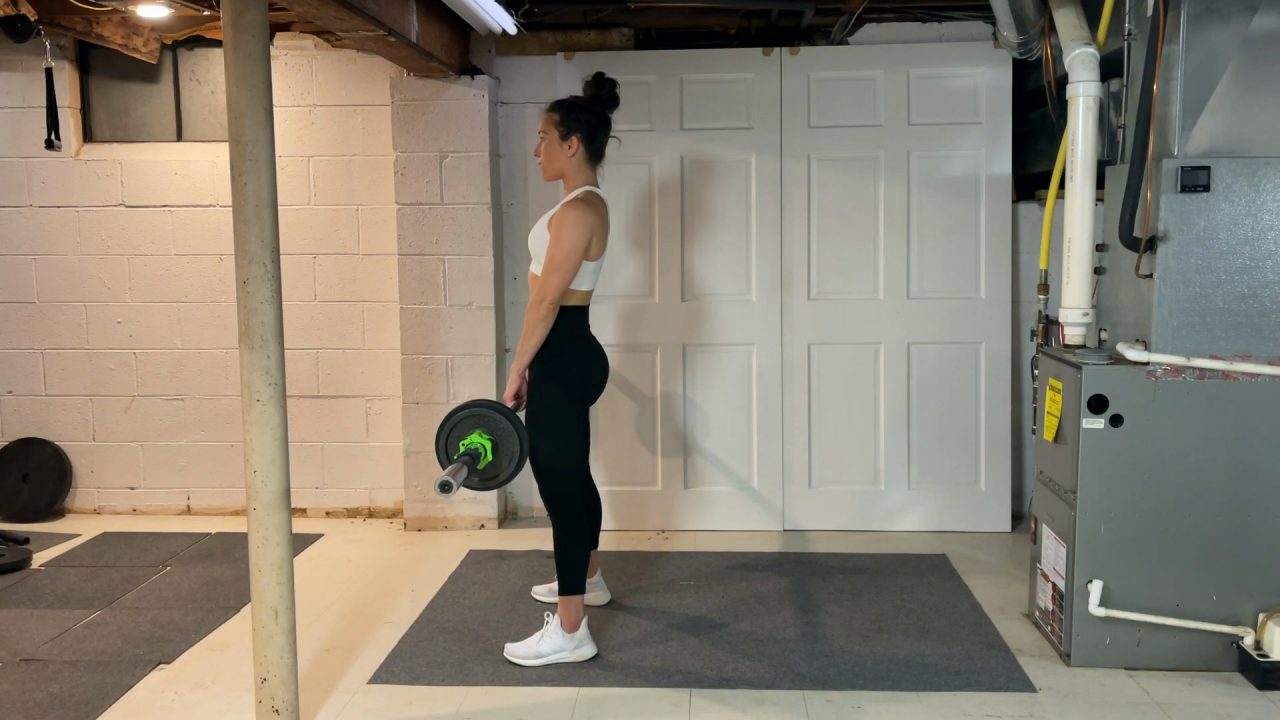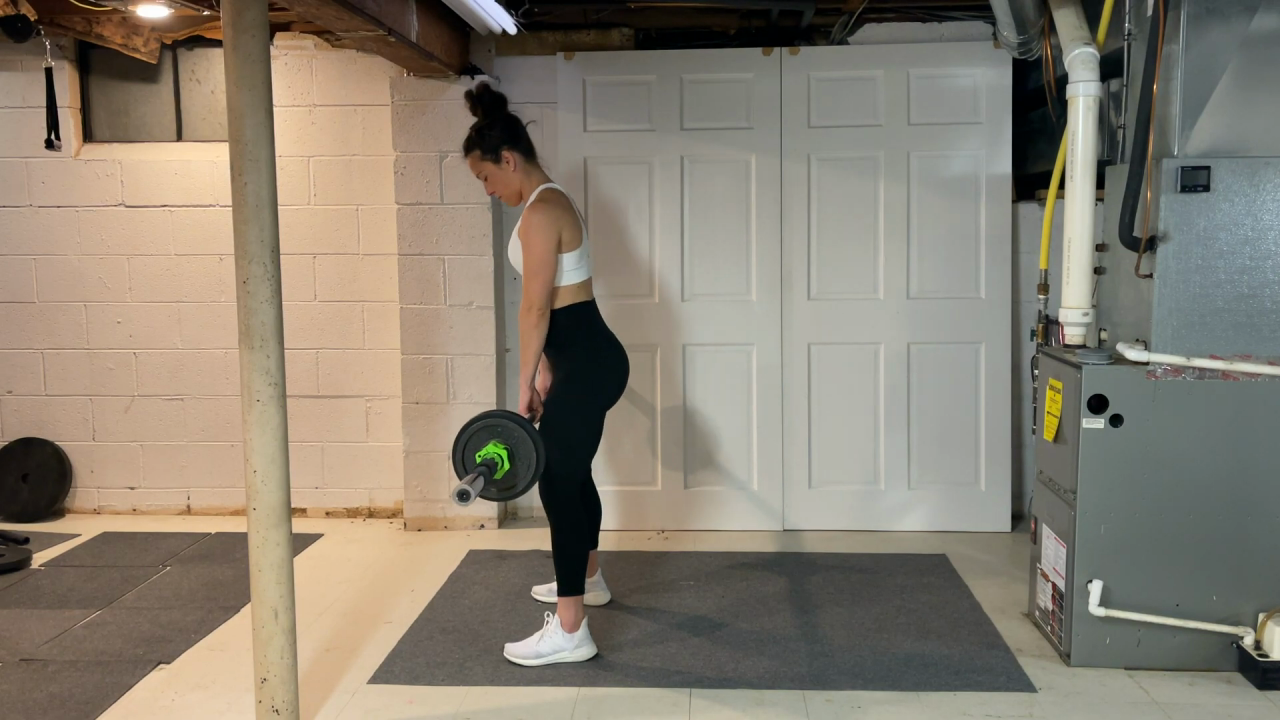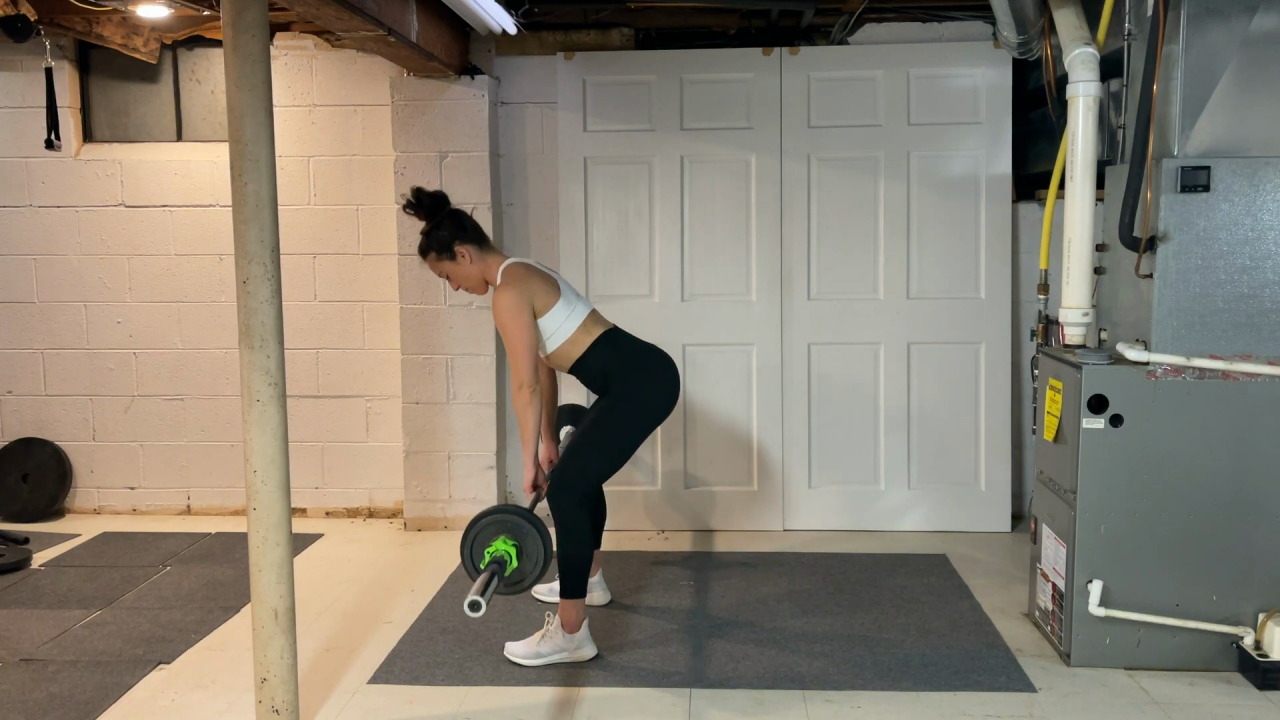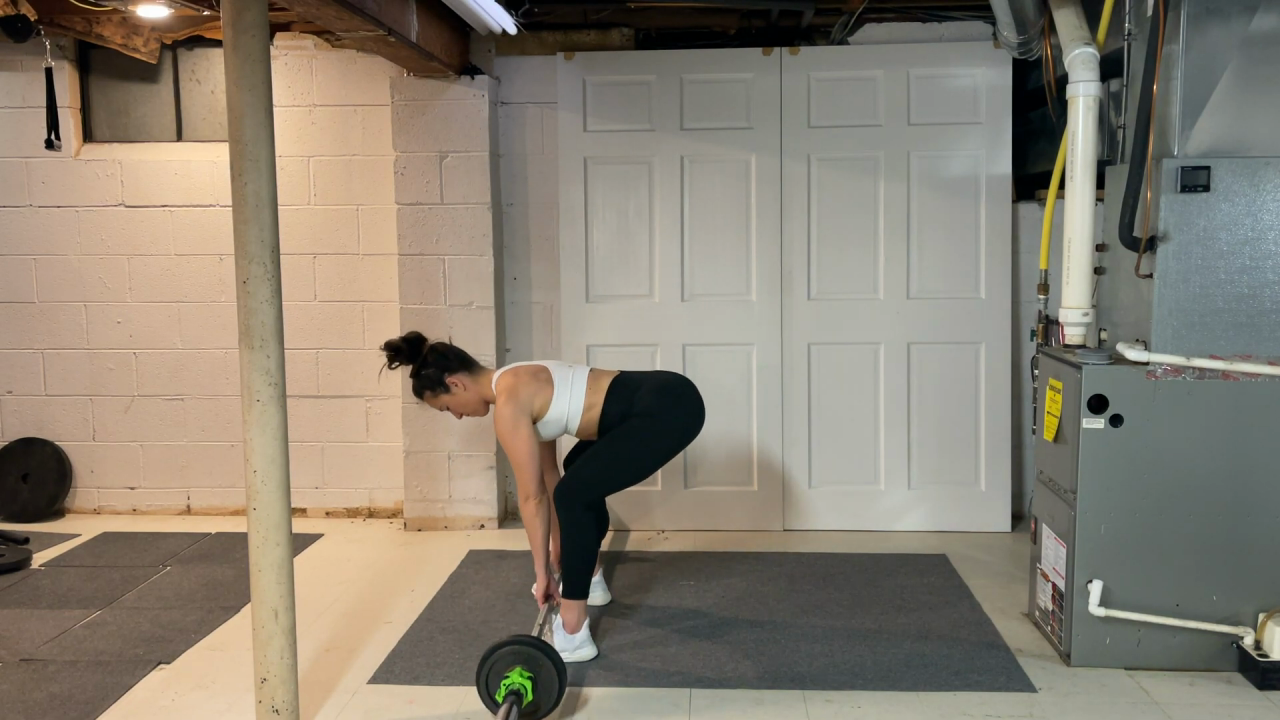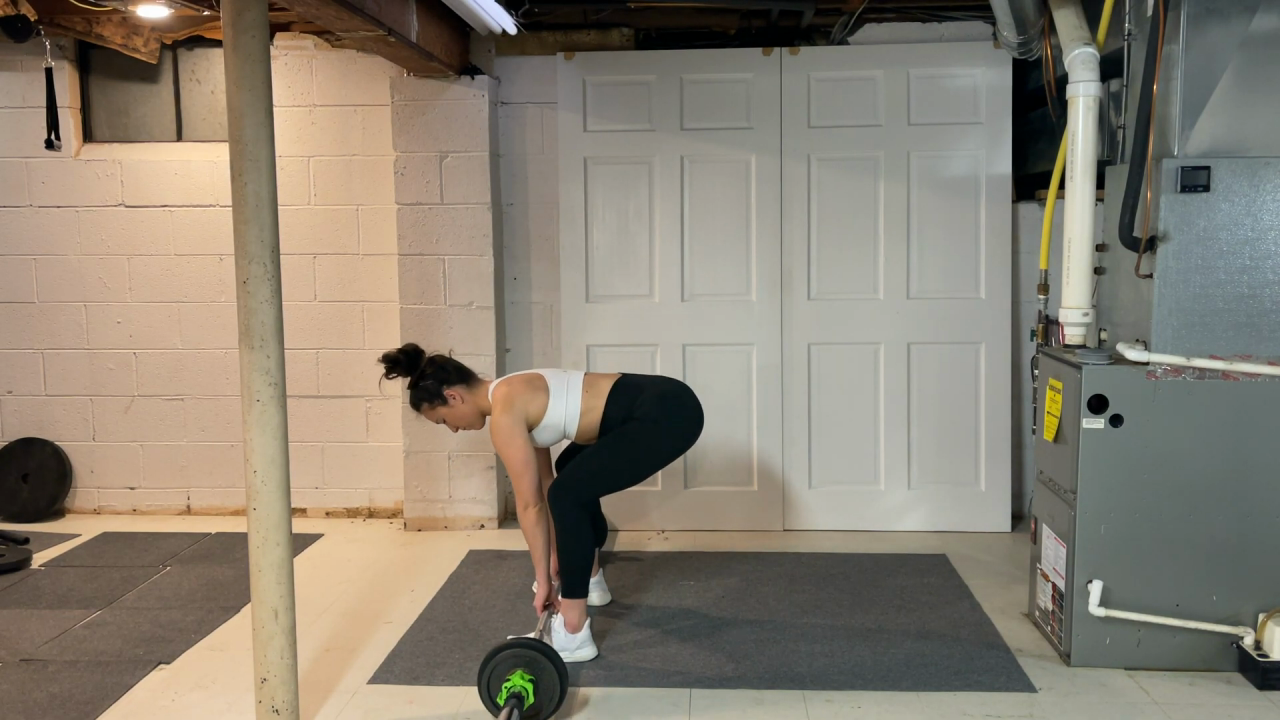
dt=0.7s
person 1, frame 1
left shoulder: (578, 211)
right shoulder: (583, 204)
left elbow: (546, 300)
left wrist: (516, 372)
right wrist: (533, 365)
left hip: (562, 361)
right hip: (569, 356)
left knee: (559, 487)
right knee: (571, 477)
left ankle: (570, 632)
right ankle: (587, 579)
person 1, frame 2
left shoulder: (540, 212)
right shoulder: (550, 204)
left elbow: (535, 308)
left wrist: (525, 385)
right wrist: (547, 373)
left hip: (587, 363)
right hip: (588, 357)
left knee: (557, 482)
right knee: (571, 473)
left ankle: (569, 632)
right ankle: (587, 579)
person 1, frame 3
left shoulder: (508, 290)
right shoulder: (523, 274)
left elbow: (525, 386)
right elbow: (544, 369)
left wrist: (530, 461)
right wrist: (548, 441)
left hip: (638, 384)
right hip: (639, 375)
left knee: (566, 489)
right knee: (577, 475)
left ankle: (571, 634)
right ankle: (589, 578)
person 1, frame 4
left shoulder: (509, 403)
right shoulder: (518, 386)
left elbow: (531, 497)
right elbow: (548, 473)
left wrist: (542, 572)
right wrist: (558, 541)
left hip: (668, 409)
right hip: (664, 399)
left knee: (575, 493)
right knee: (580, 472)
left ankle: (572, 636)
right ankle: (590, 580)
person 1, frame 5
left shoulder: (504, 412)
right shoulder: (513, 396)
left elbow: (530, 504)
right elbow: (543, 482)
left wrist: (543, 579)
right wrist: (557, 555)
left hip: (667, 415)
right hip: (657, 404)
left knee: (568, 494)
right knee: (573, 472)
left ankle: (573, 635)
right ankle: (590, 580)
